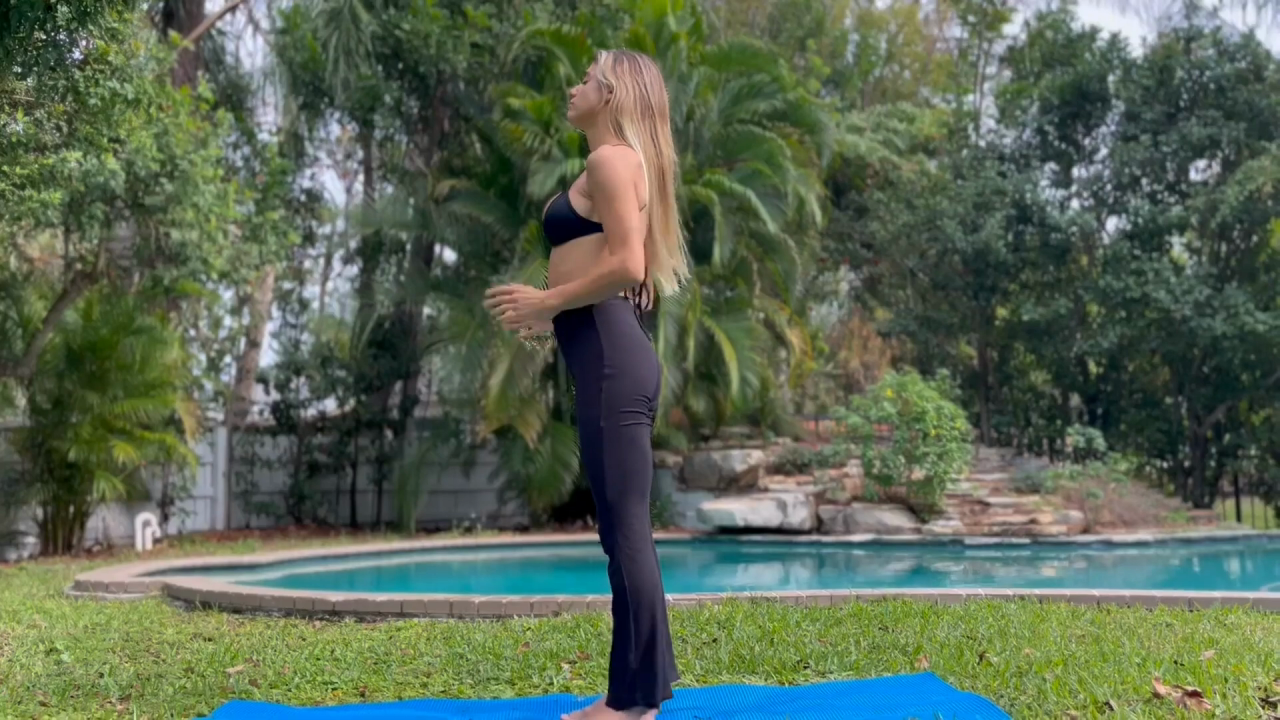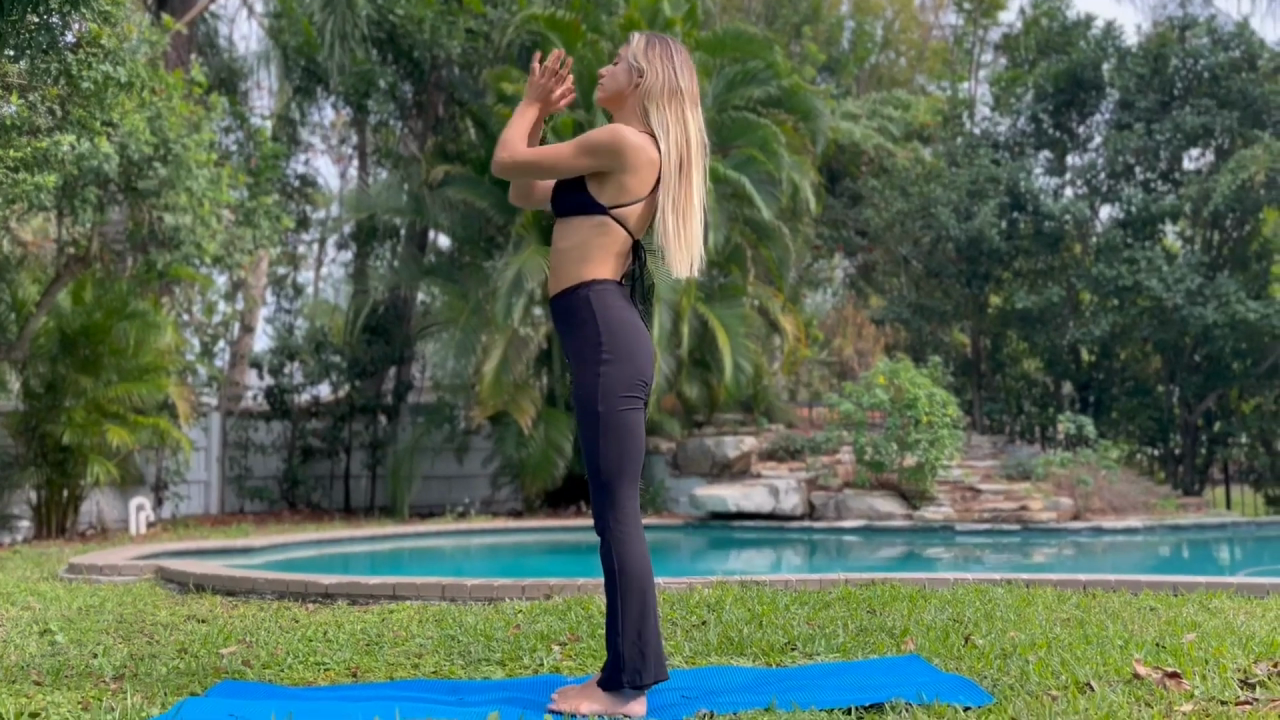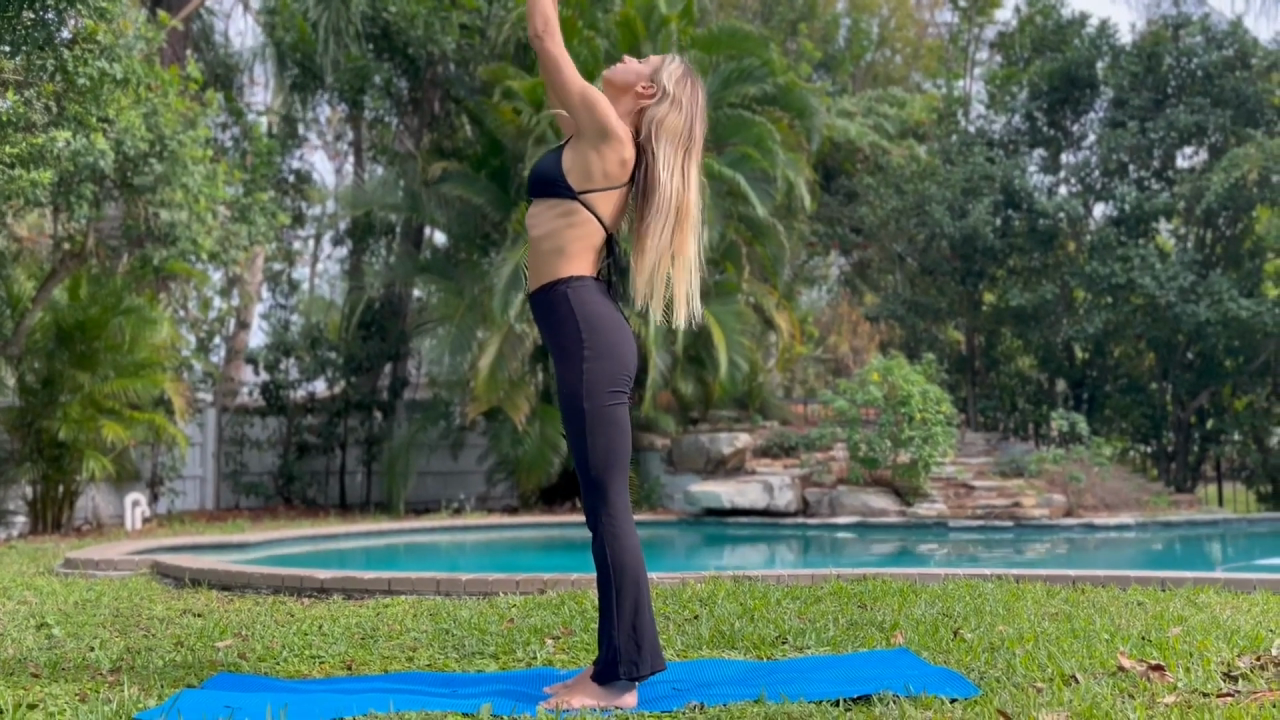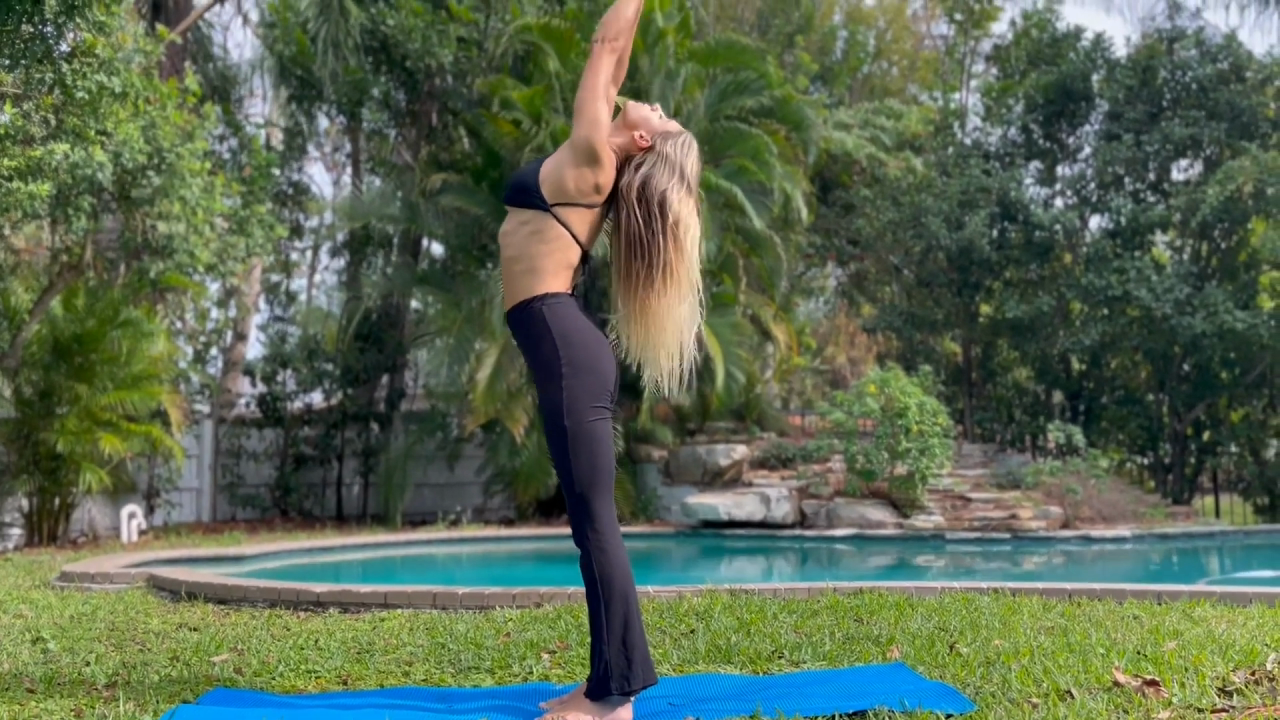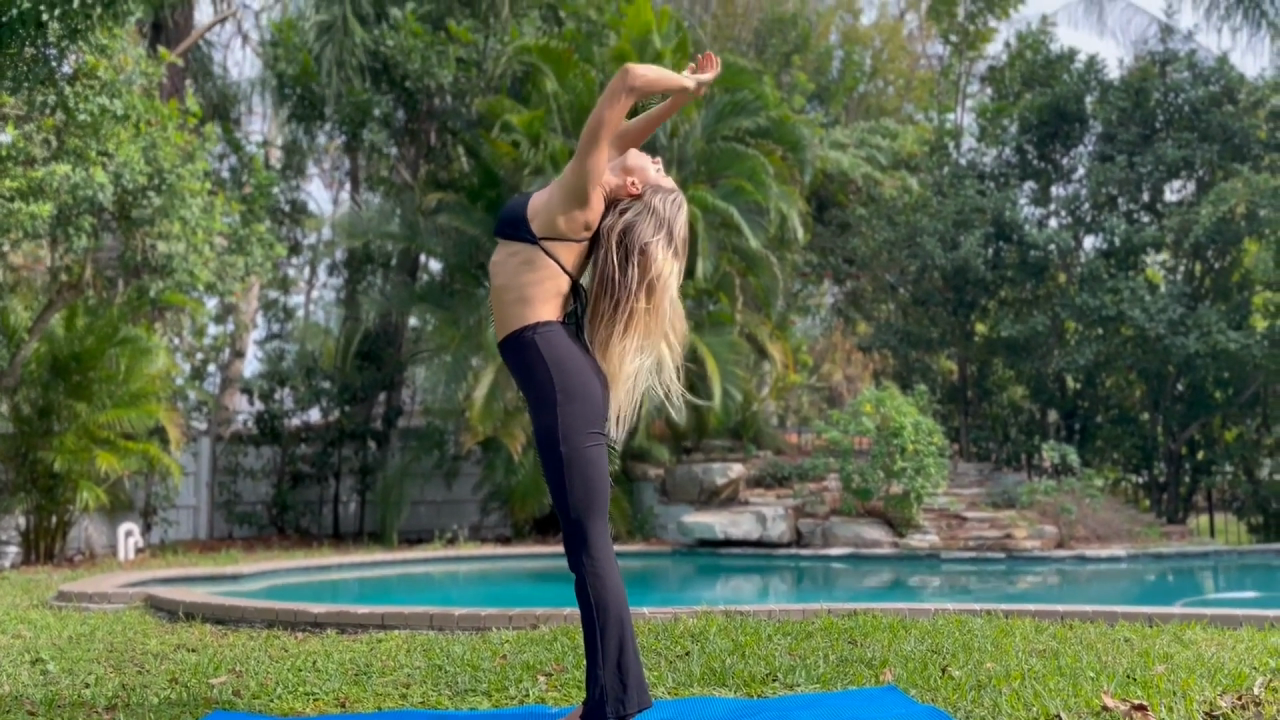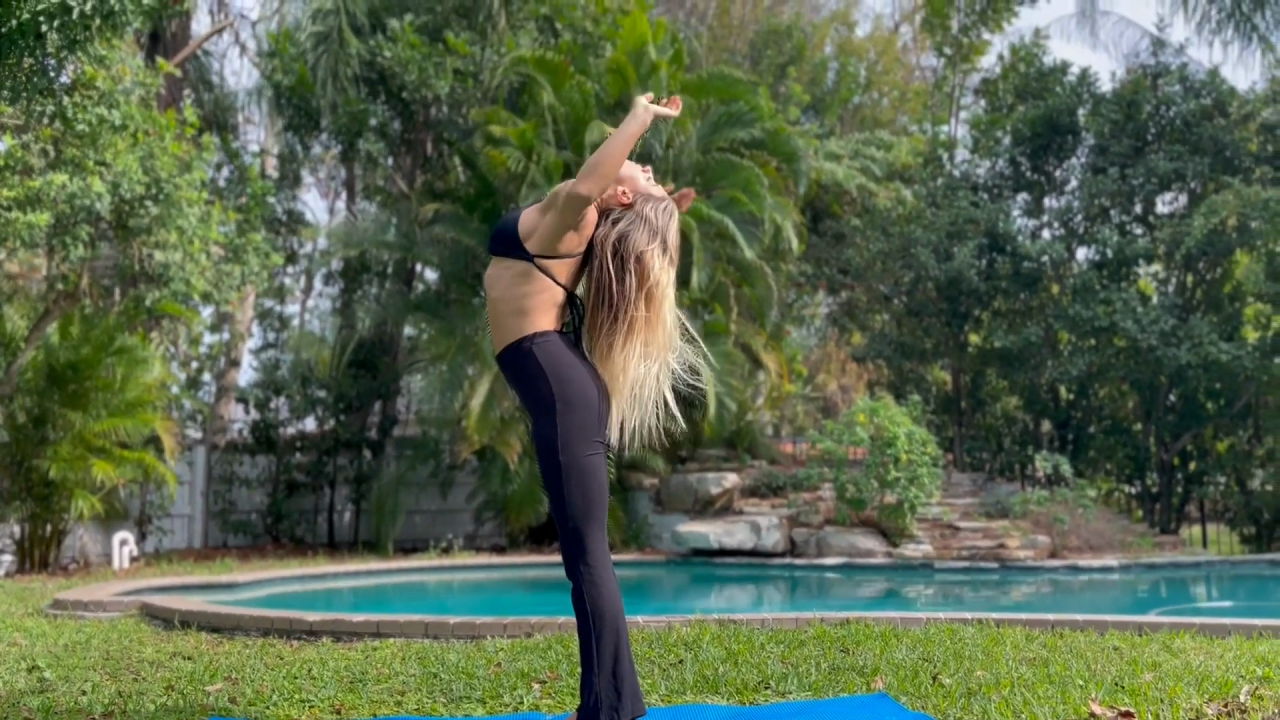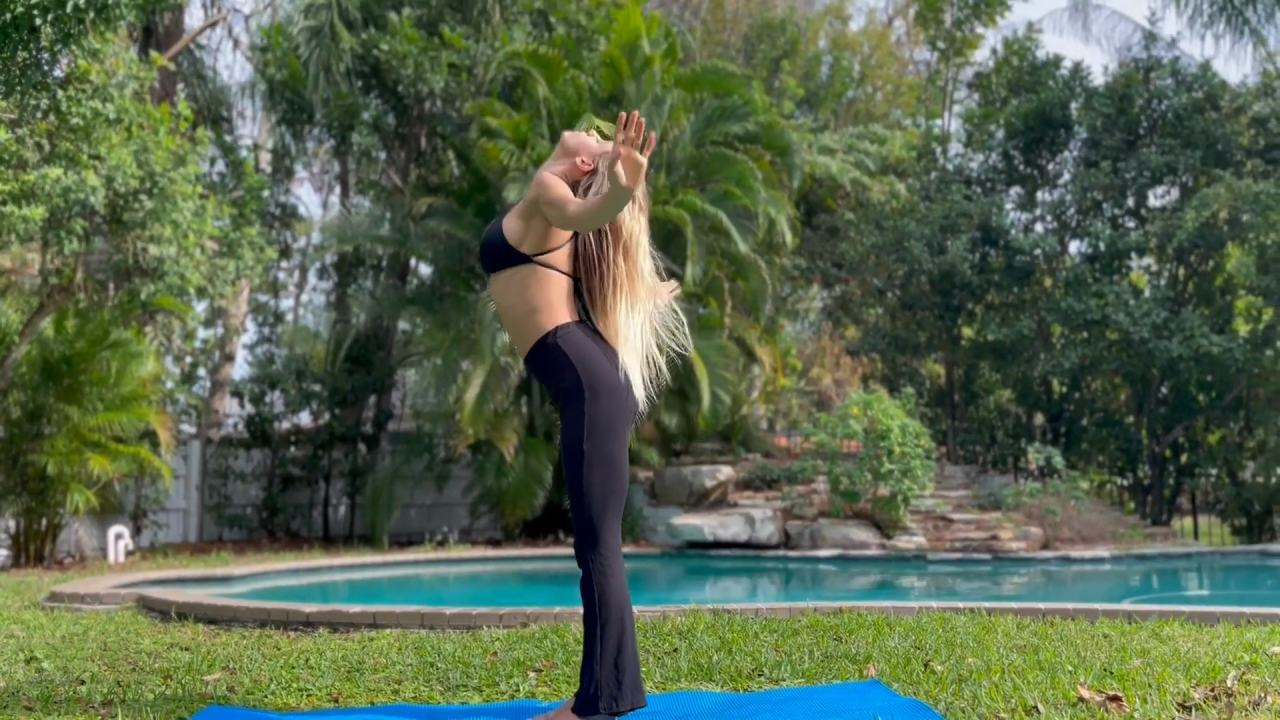
dt=0.7s
person 1, frame 1
left shoulder: (612, 161)
right shoulder: (612, 168)
left elbow: (628, 264)
left wrist: (544, 300)
right wrist: (544, 302)
left hip: (609, 356)
right hip: (608, 356)
left knee: (624, 529)
right knee: (623, 529)
person 1, frame 2
left shoulder: (624, 144)
right shoulder: (616, 156)
left elbow: (506, 160)
right elbow: (522, 191)
left wrist: (530, 106)
right wrist: (538, 113)
left hip: (604, 337)
right hip: (602, 339)
left knee: (617, 514)
right knee: (614, 514)
person 1, frame 3
left shoulder: (607, 131)
right shoulder: (597, 139)
left hip: (585, 332)
right hip: (584, 332)
left knee: (608, 507)
right knee: (604, 507)
left ankle: (619, 678)
right ankle: (618, 664)
person 1, frame 4
left shoulder: (592, 158)
right shoulder: (595, 163)
right elbow: (611, 65)
left hip: (564, 347)
right hip: (567, 349)
left knee: (594, 520)
right knee: (591, 520)
person 1, frame 5
left shoulder: (582, 196)
right shoulder: (593, 202)
left elbow: (625, 80)
right elbow: (618, 135)
left wrist: (684, 86)
right wrist: (681, 93)
left hip: (556, 374)
right hip: (558, 376)
left knee: (588, 543)
right knee: (586, 542)
person 1, frame 6
left shoulder: (572, 209)
right shoulder: (578, 222)
left elbow: (585, 189)
left wrist: (641, 117)
left hip: (559, 389)
right hip: (563, 389)
left knee: (586, 554)
right knee: (584, 553)
person 1, frame 7
left shoulder: (549, 188)
right shoulder: (545, 207)
left elbow: (584, 215)
left wrist: (620, 191)
right wrist: (645, 294)
left hip: (589, 383)
right hip: (587, 385)
left knee: (598, 545)
right knee: (595, 543)
